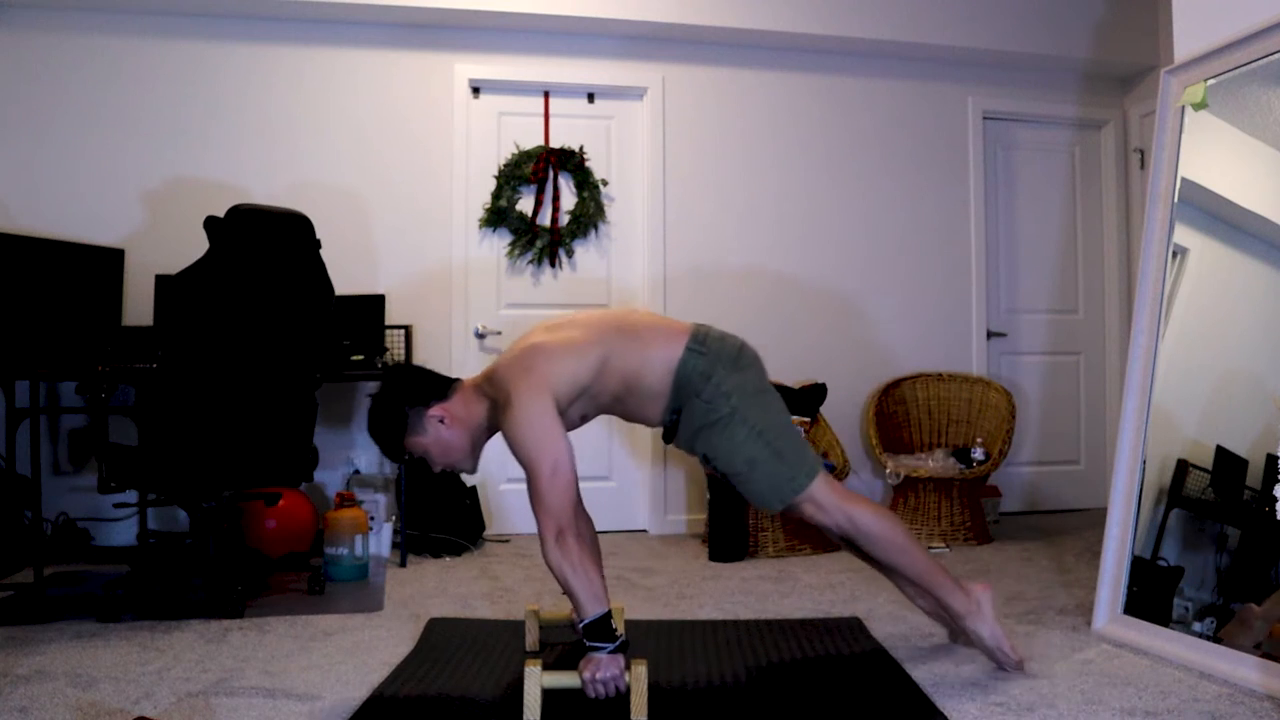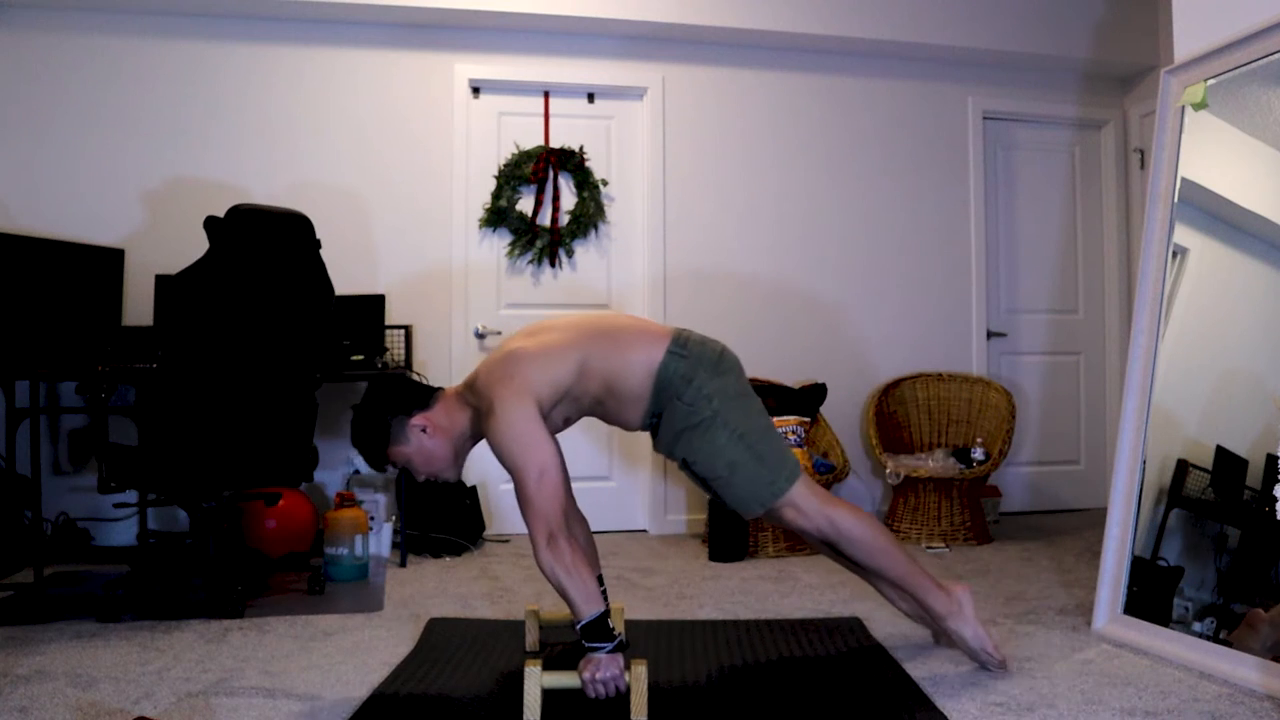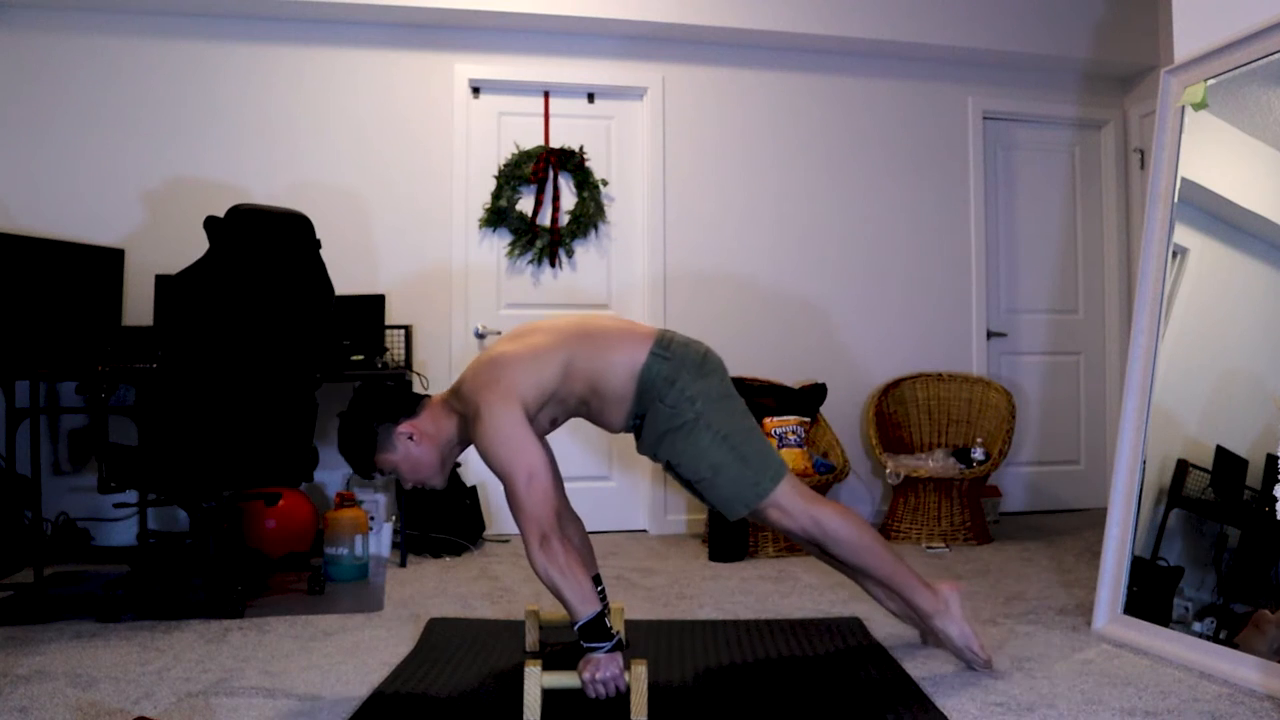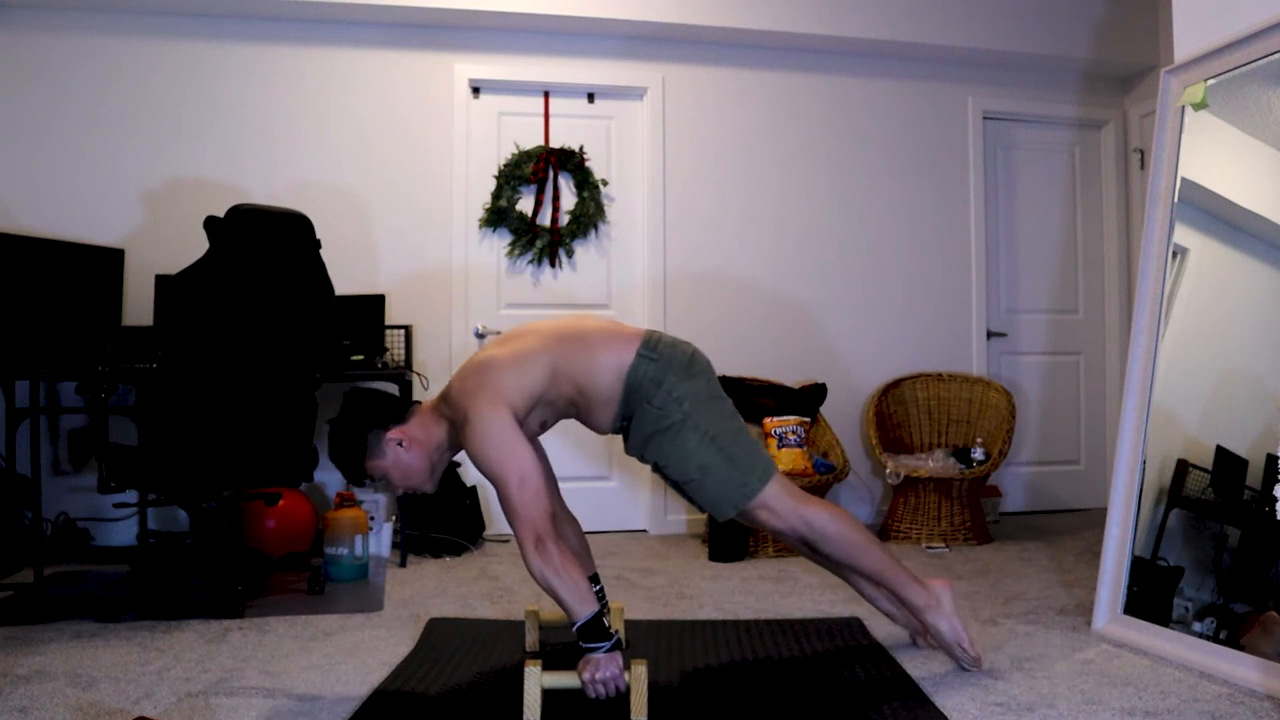
dt=0.1s
person 1, frame 1
left shoulder: (519, 403)
right shoulder: (512, 386)
left elbow: (558, 533)
right elbow: (569, 511)
left wrist: (602, 641)
right wrist: (594, 603)
left hip: (707, 381)
right hip: (703, 376)
left knee: (823, 505)
right knee: (814, 506)
left ankle: (961, 602)
right ankle: (938, 598)
person 1, frame 2
left shoulder: (502, 409)
right shoulder: (496, 392)
left elbow: (549, 536)
right elbow: (563, 513)
left wrist: (601, 641)
right wrist: (595, 601)
left hip: (687, 385)
right hip: (686, 378)
left knee: (804, 509)
right knee: (796, 510)
left ankle: (943, 603)
right ankle: (920, 601)
person 1, frame 3
left shoulder: (488, 414)
right shoulder: (486, 398)
left elbow: (543, 539)
right elbow: (558, 514)
left wrist: (599, 641)
right wrist: (595, 601)
left hip: (671, 385)
right hip: (667, 380)
left knee: (790, 509)
right knee: (780, 512)
left ankle: (929, 601)
right ankle: (908, 600)
person 1, frame 4
left shoulder: (479, 419)
right shoulder: (476, 403)
left elbow: (538, 540)
right elbow: (553, 516)
left wrist: (599, 641)
right wrist: (594, 602)
left hip: (658, 387)
right hip: (656, 379)
left knee: (778, 509)
right knee: (769, 512)
left ankle: (921, 597)
right ankle: (899, 600)
